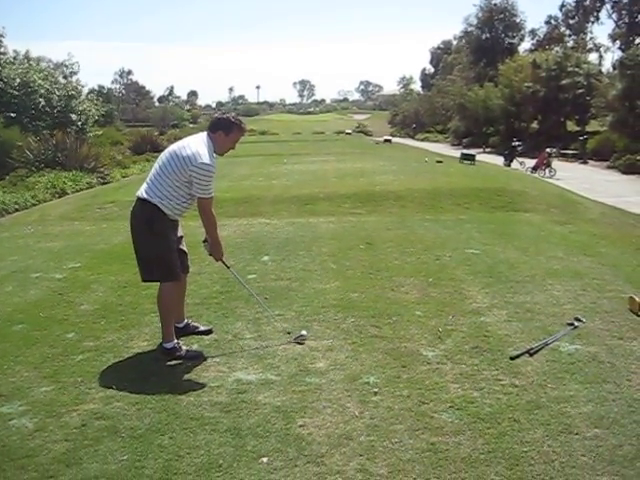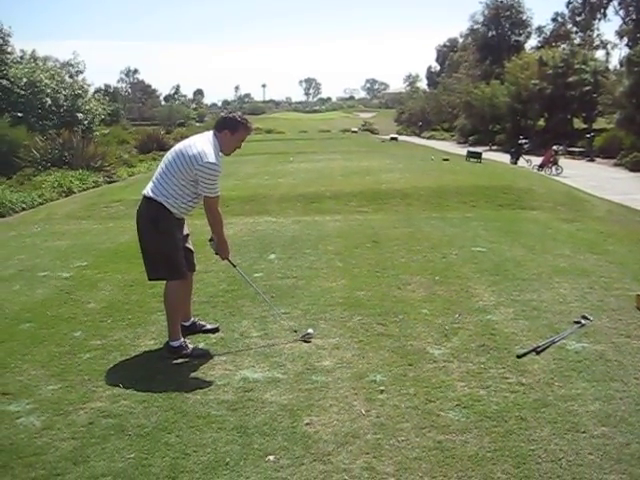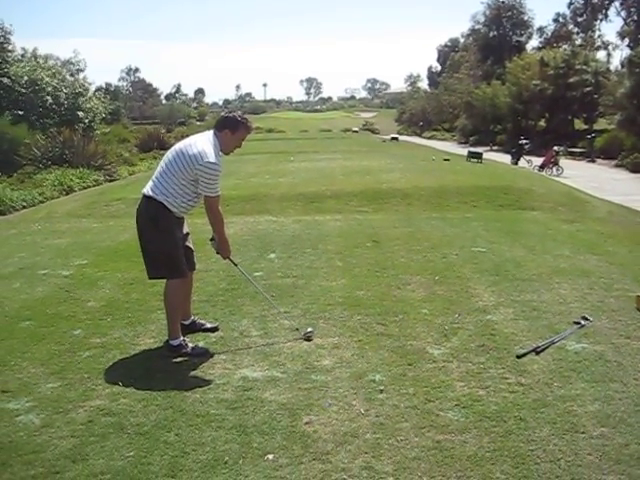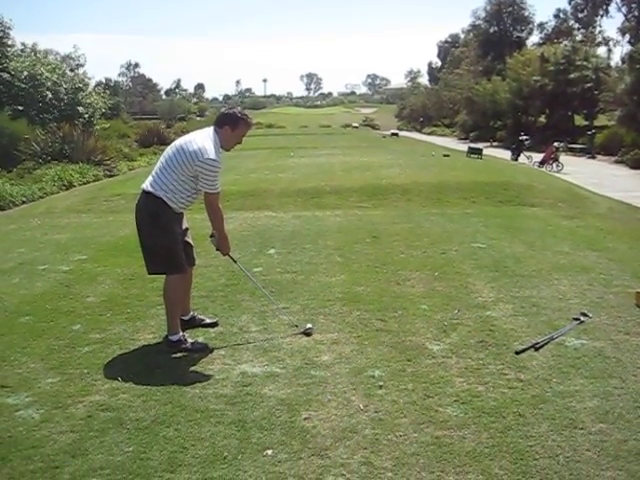
dt=0.3s
person 1, frame 1
left shoulder: (196, 143)
right shoulder: (203, 161)
left elbow: (202, 205)
right elbow: (206, 210)
left wrist: (209, 235)
right wrist: (215, 243)
left hip: (162, 214)
right hip: (153, 216)
left knee: (181, 270)
right knee: (170, 277)
left ankle: (180, 323)
right ankle: (168, 343)
person 1, frame 2
left shoulder: (202, 142)
right shoulder: (209, 160)
left elbow: (208, 205)
right elbow: (212, 208)
left wrist: (215, 235)
right wrist: (221, 241)
left hip: (167, 212)
right hip: (159, 215)
left knee: (187, 269)
right knee: (176, 276)
left ankle: (186, 321)
right ankle: (175, 342)
person 1, frame 3
left shoulder: (202, 141)
right shoulder: (209, 160)
left elbow: (209, 204)
right elbow: (212, 208)
left wrist: (217, 234)
right wrist: (223, 241)
left hip: (168, 211)
right hip: (158, 213)
left knee: (187, 267)
right knee: (176, 274)
left ankle: (186, 320)
right ankle: (174, 340)
person 1, frame 4
left shoulder: (203, 137)
right shoulder: (209, 157)
left elbow: (210, 201)
right elbow: (212, 205)
left wrist: (216, 231)
right wrist: (222, 238)
left hip: (166, 206)
right hip: (158, 209)
left knee: (187, 263)
right knee: (176, 270)
left ankle: (185, 315)
right ankle: (174, 336)
